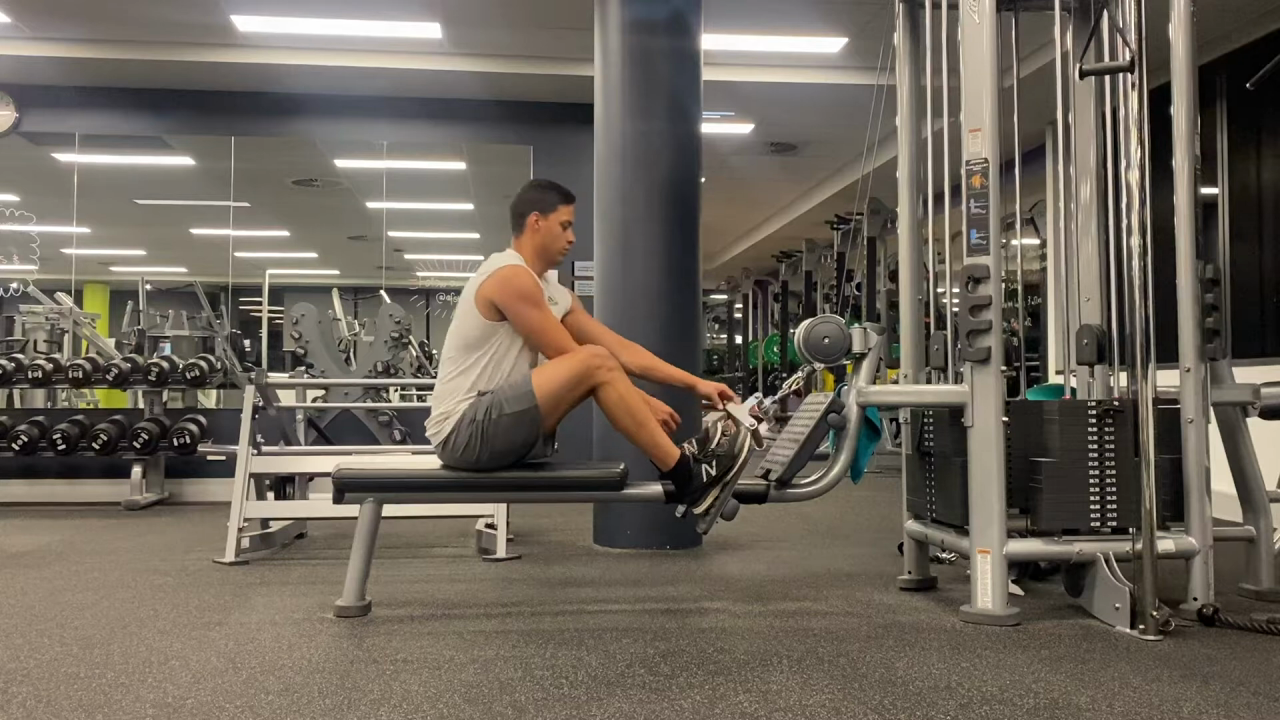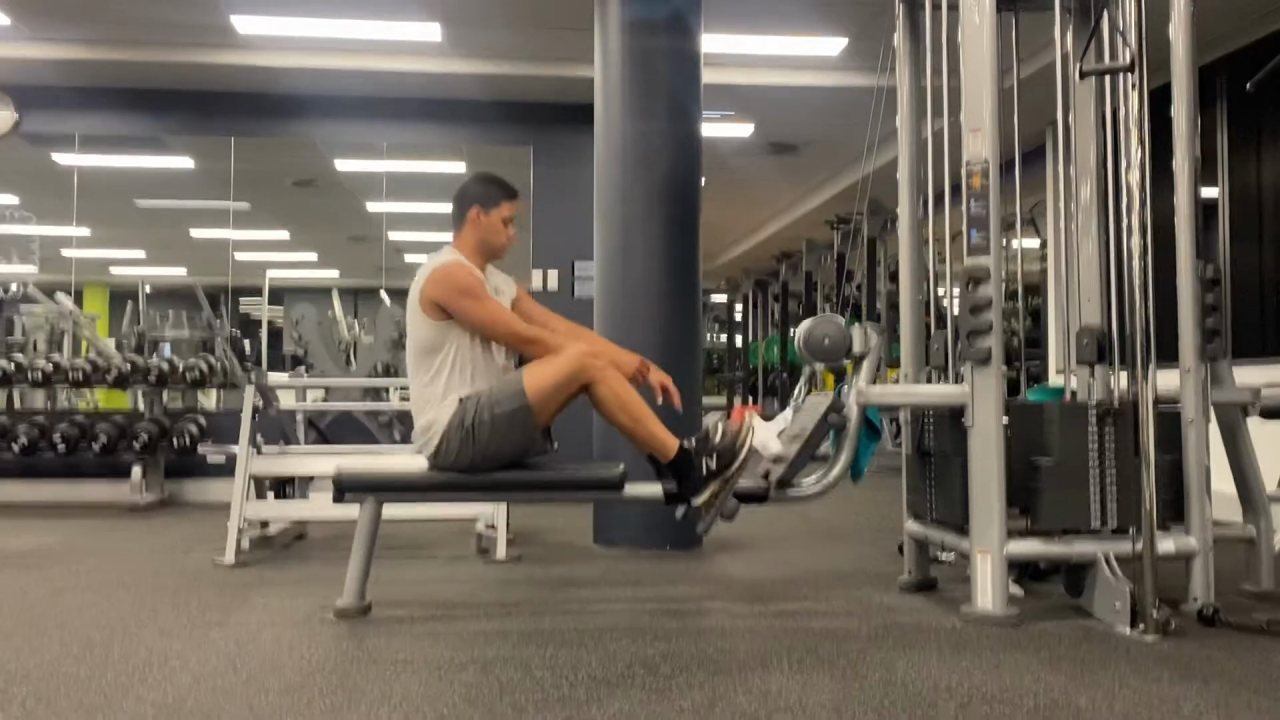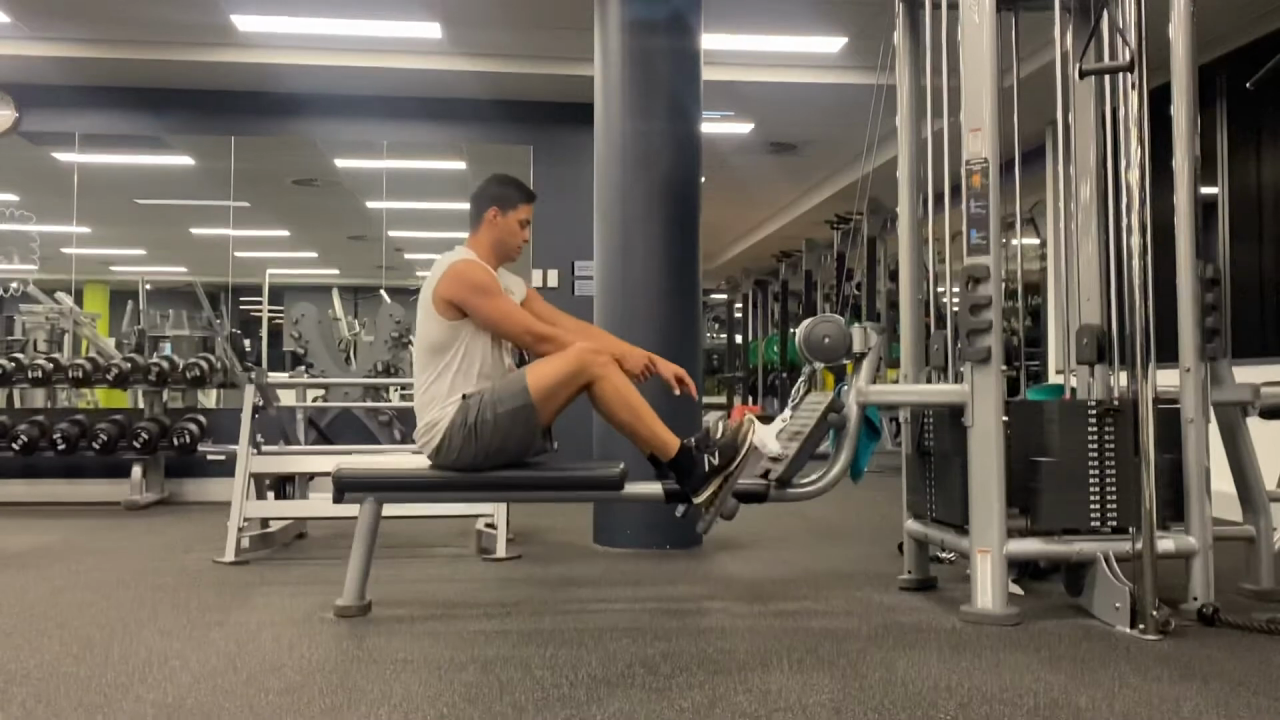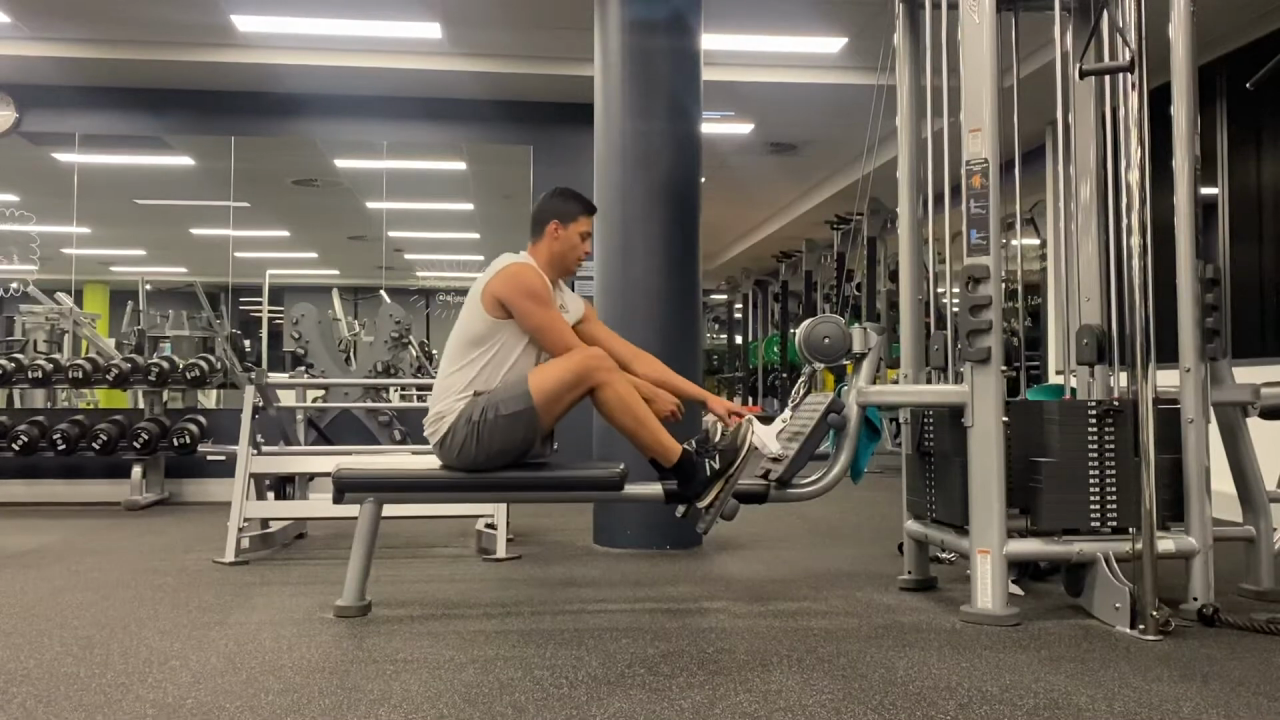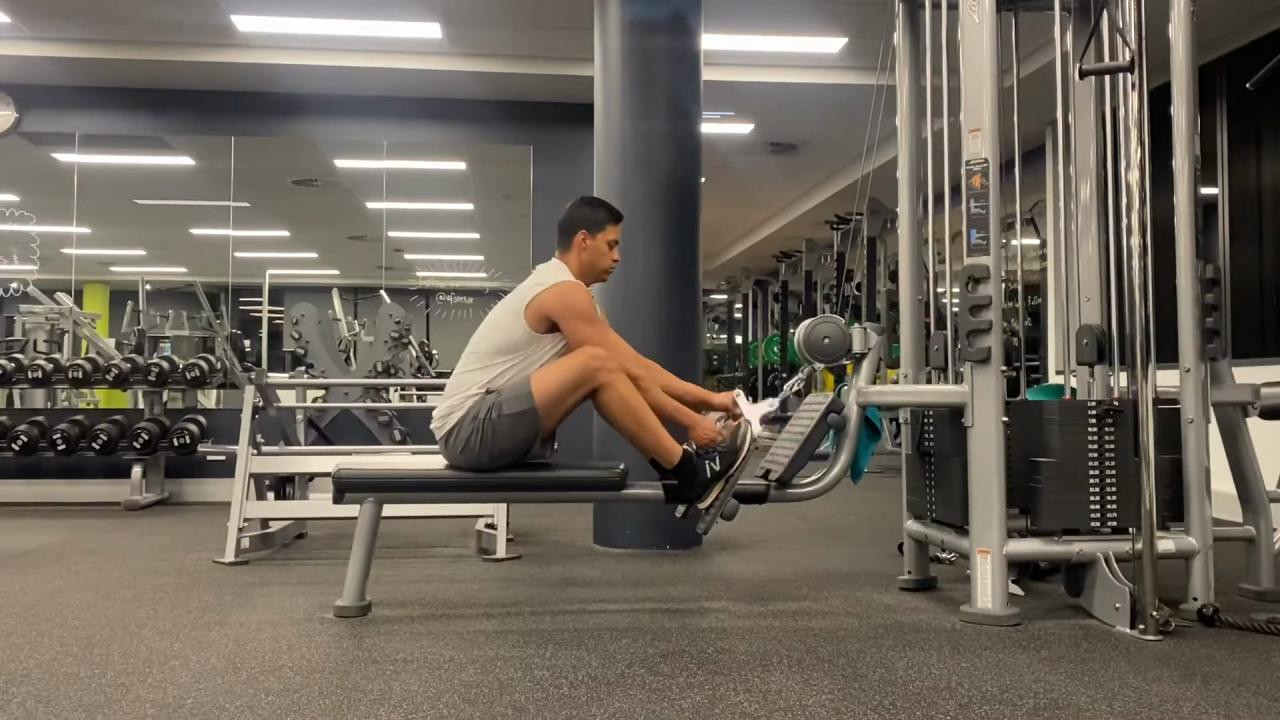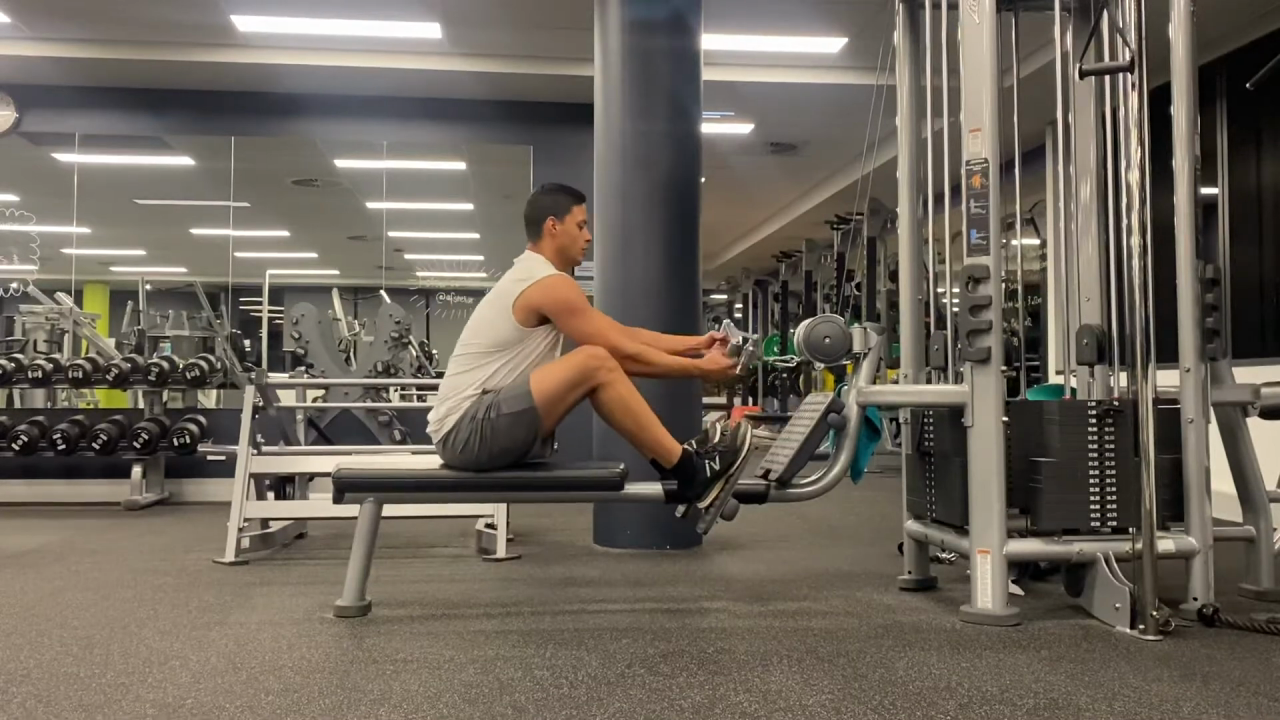
dt=0.3s
person 1, frame 1
left shoulder: (551, 292)
right shoulder: (509, 278)
left elbow: (619, 349)
right elbow: (565, 356)
left wrist: (693, 382)
right wrist: (642, 401)
left hip: (492, 424)
right hip: (464, 431)
left knee: (604, 363)
right knee: (596, 363)
left ankle: (676, 460)
right ankle: (688, 477)
person 1, frame 2
left shoulder: (495, 283)
right shoulder: (448, 274)
left elbow: (566, 332)
right elbow: (525, 341)
left wrist: (644, 367)
right wrist: (610, 363)
left hip: (479, 421)
right hip: (452, 436)
left knee: (586, 366)
right knee: (587, 362)
left ankle: (672, 456)
right ankle: (686, 468)
person 1, frame 3
left shoulder: (504, 282)
right shoulder: (463, 272)
left elbow: (579, 330)
right elbow: (536, 338)
left wrist: (656, 361)
right wrist: (619, 355)
left hip: (479, 421)
right hip: (454, 433)
left knee: (590, 360)
right knee: (589, 358)
left ankle: (674, 457)
right ankle: (687, 466)
person 1, frame 4
left shoulder: (565, 301)
right shoulder: (517, 276)
left elbow: (630, 356)
right elbow: (570, 356)
left wrist: (707, 397)
right wrist: (650, 395)
left hip: (490, 421)
right hip: (461, 431)
left knee: (595, 370)
right knee: (593, 364)
left ankle: (676, 460)
right ankle: (689, 472)
person 1, frame 5
left shoulder: (562, 288)
right shoulder: (565, 292)
left elbow: (635, 364)
right elbow: (626, 373)
left wrist: (710, 398)
right wrist: (692, 421)
left hip: (488, 425)
right hip: (468, 431)
left knee: (600, 367)
right knee: (596, 364)
left ankle: (678, 463)
right ankle: (690, 473)
person 1, frame 6
left shoulder: (536, 277)
right shoulder: (550, 286)
left elbow: (620, 335)
right elbow: (623, 353)
left wrist: (694, 344)
right wrist: (699, 368)
left hip: (484, 424)
right hip: (466, 431)
left knee: (600, 363)
right knee: (596, 363)
left ankle: (676, 461)
right ankle: (690, 472)
